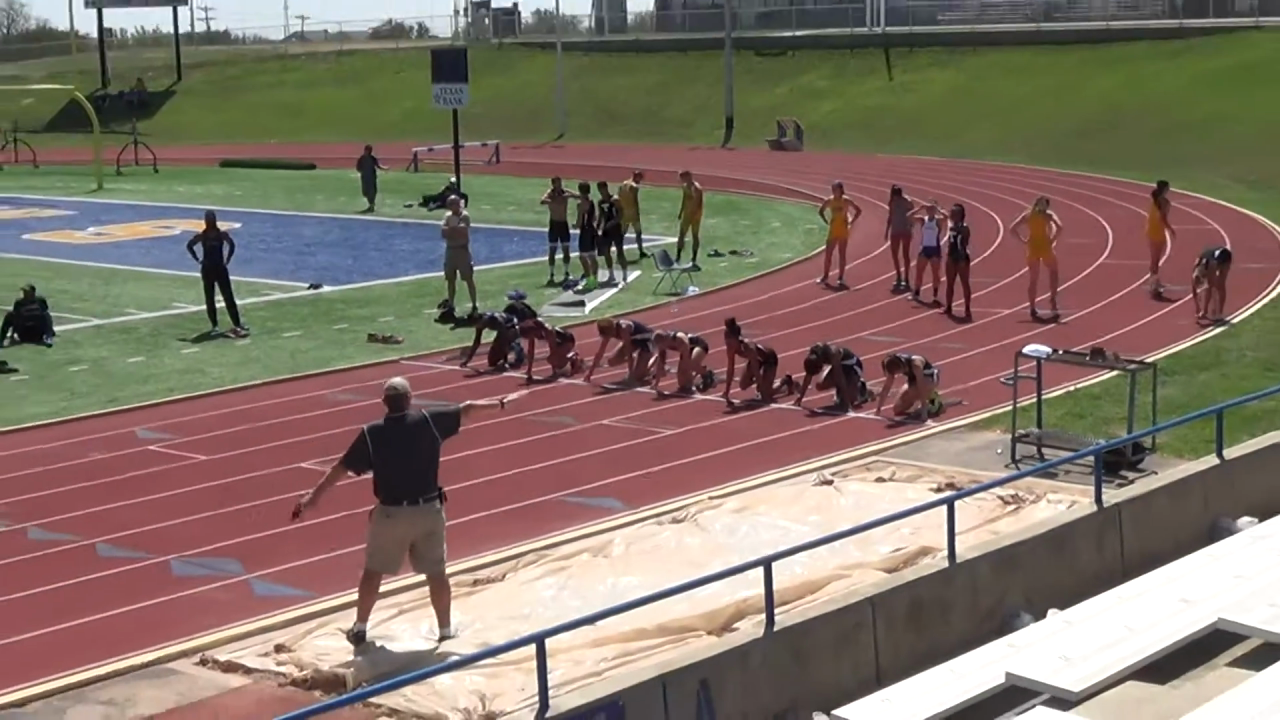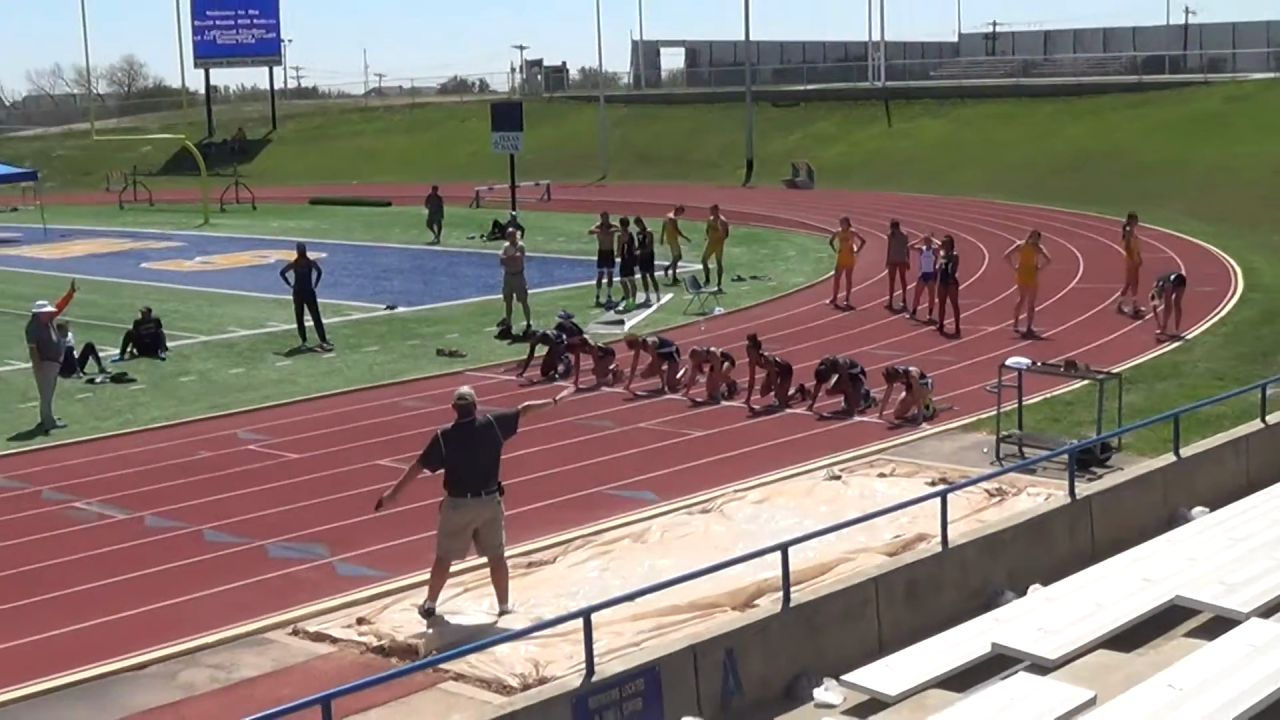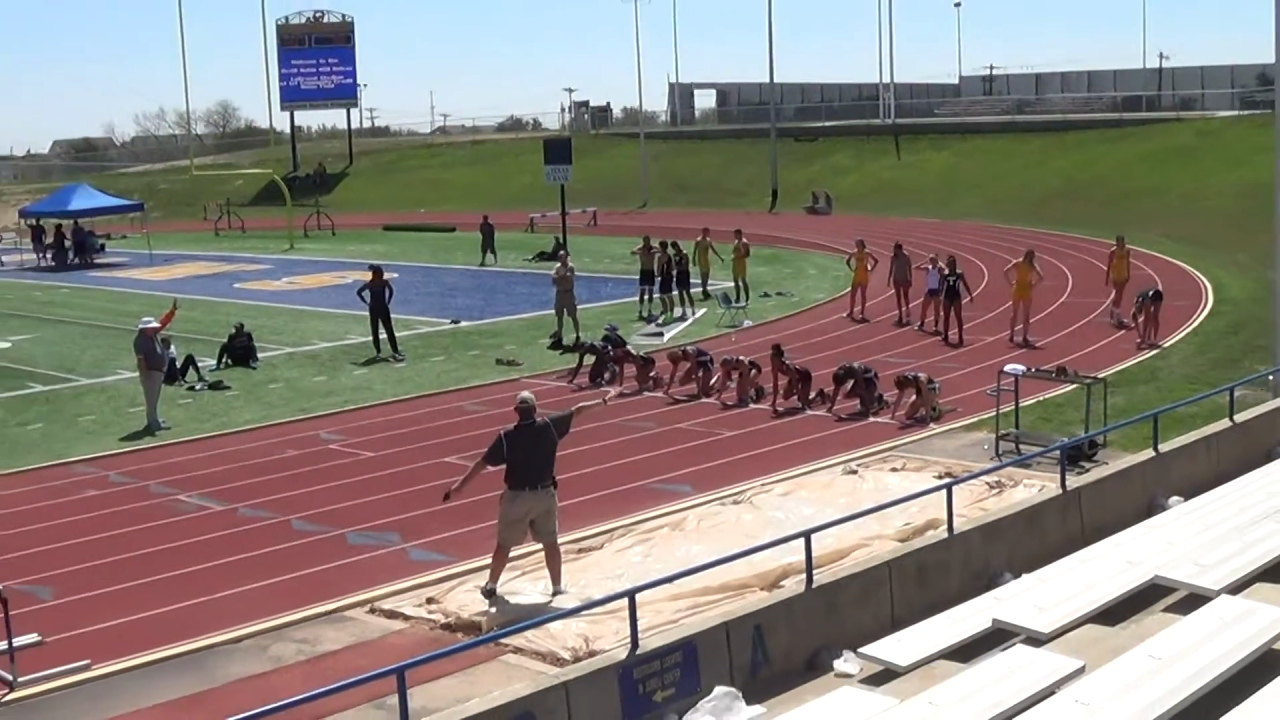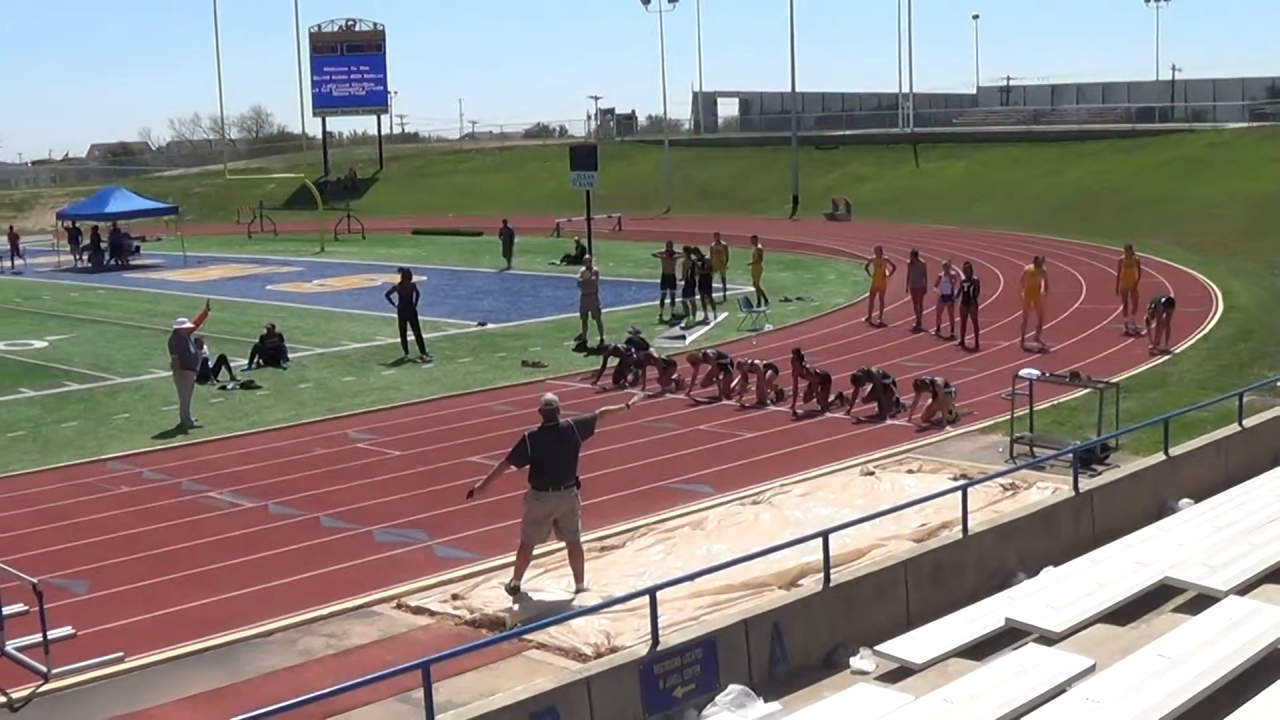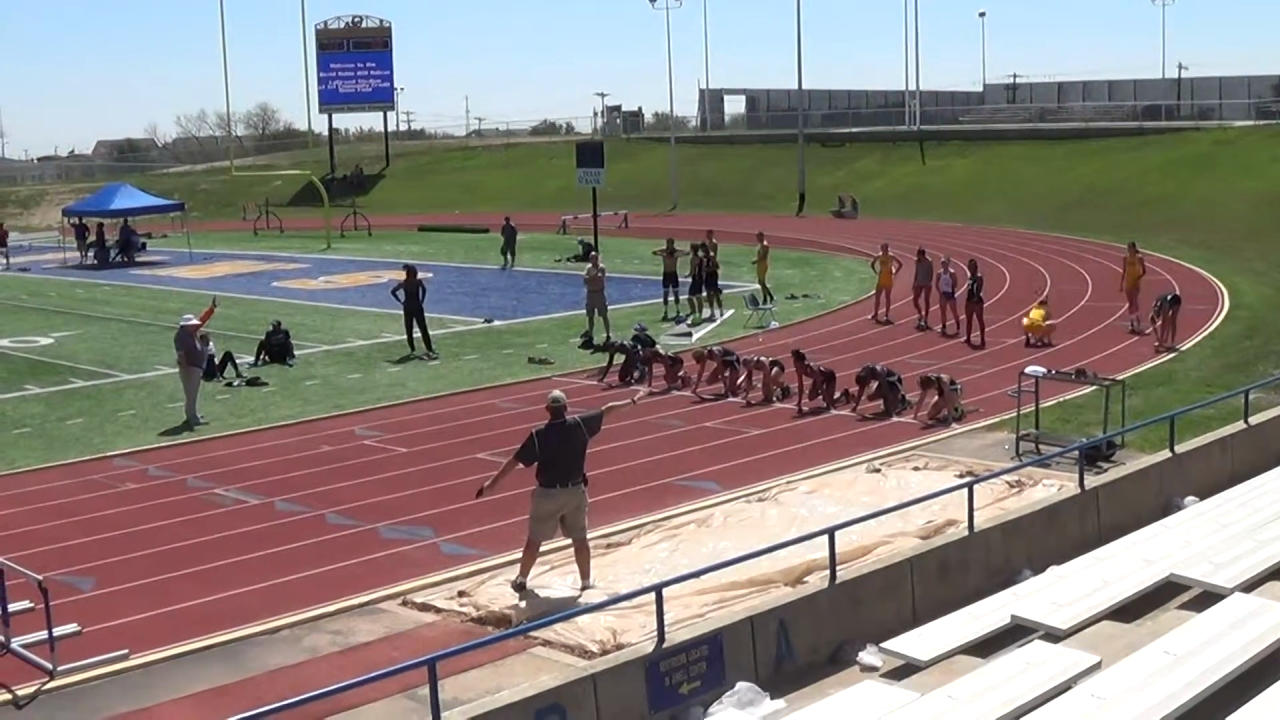
dt=0.5s
person 1, frame 1
left shoulder: (371, 433)
right shoulder: (429, 421)
left elbow: (341, 468)
right elbow: (468, 409)
left wrist: (314, 496)
right wrist: (502, 402)
left hip: (390, 513)
right hip: (428, 510)
left knee: (373, 571)
right knee: (437, 573)
left ankle: (359, 628)
right ankle: (446, 631)
person 1, frame 2
left shoulder: (444, 436)
right shoulder: (492, 424)
left elbow: (418, 466)
right elbow: (525, 409)
left wrist: (393, 492)
right wrist: (555, 400)
left hip: (457, 505)
right hip: (489, 502)
left knee: (444, 558)
right knee: (496, 556)
left ankle: (429, 605)
right ankle: (504, 607)
person 1, frame 3
left shoulder: (507, 437)
right shoulder: (549, 426)
left elbow: (482, 463)
right elbow: (577, 411)
left wrist: (460, 485)
left hip: (517, 497)
right hip: (545, 495)
left knee: (504, 545)
right knee: (551, 543)
left ankle: (491, 587)
right ankle: (557, 588)
person 1, frame 4
left shoulder: (530, 438)
right shoulder: (572, 428)
left elbow: (506, 463)
right elbow: (601, 414)
left wrist: (483, 484)
left hip: (540, 497)
right hip: (568, 494)
left knee: (527, 543)
right knee: (574, 542)
left ankle: (515, 584)
right ankle: (580, 586)
person 1, frame 5
left shoulder: (538, 435)
right shoulder: (580, 424)
left elbow: (514, 461)
right elbow: (608, 410)
left wrist: (492, 483)
left hip: (547, 494)
right hip: (575, 492)
left knee: (534, 540)
right knee: (580, 539)
left ankle: (521, 581)
right ankle: (586, 583)
